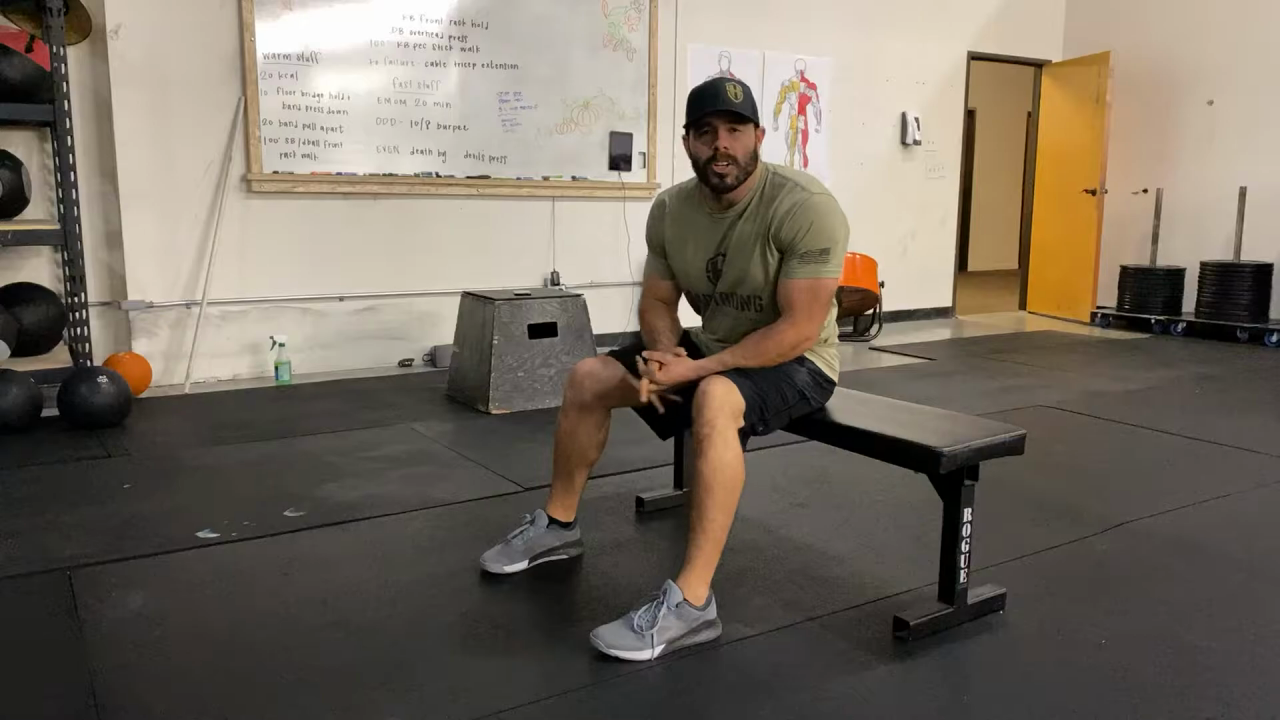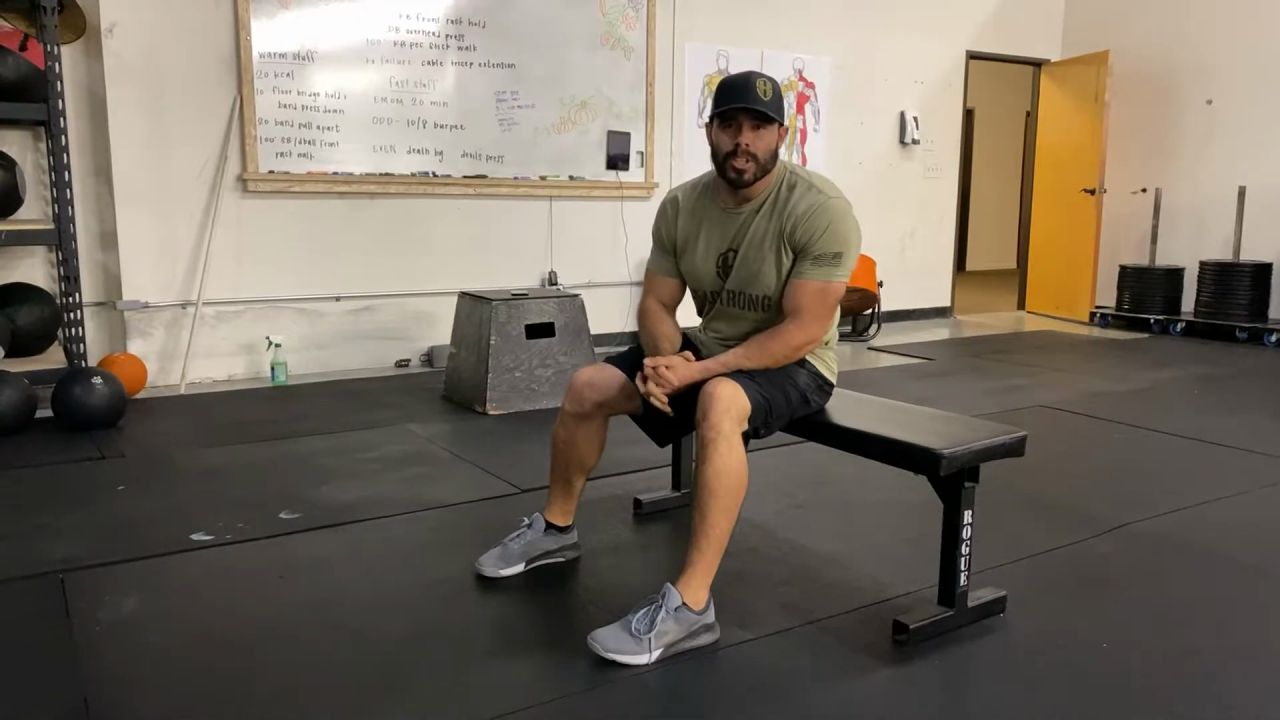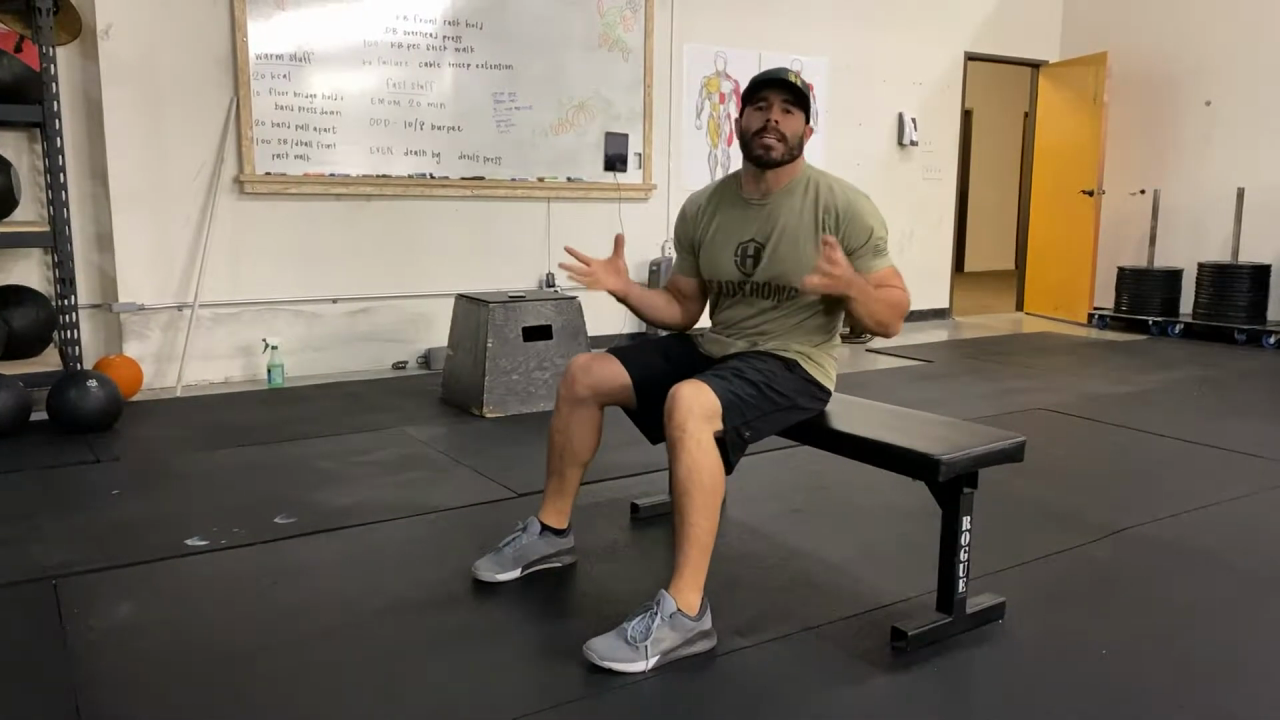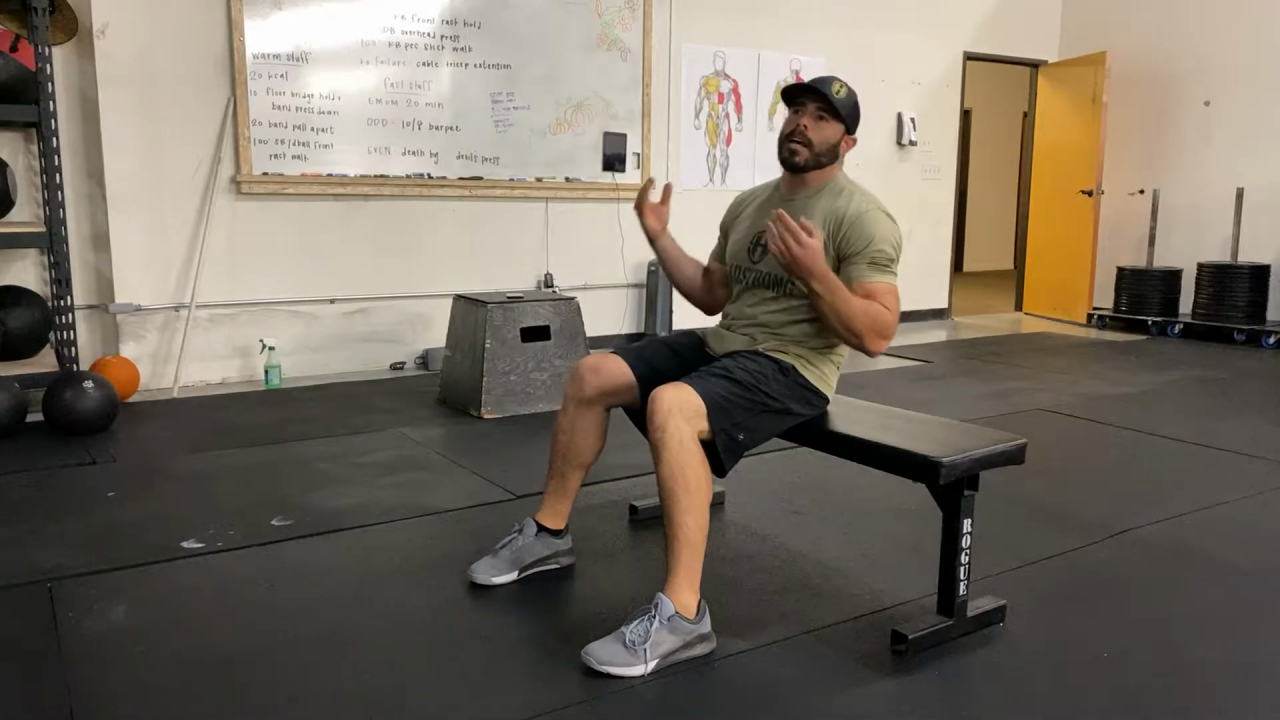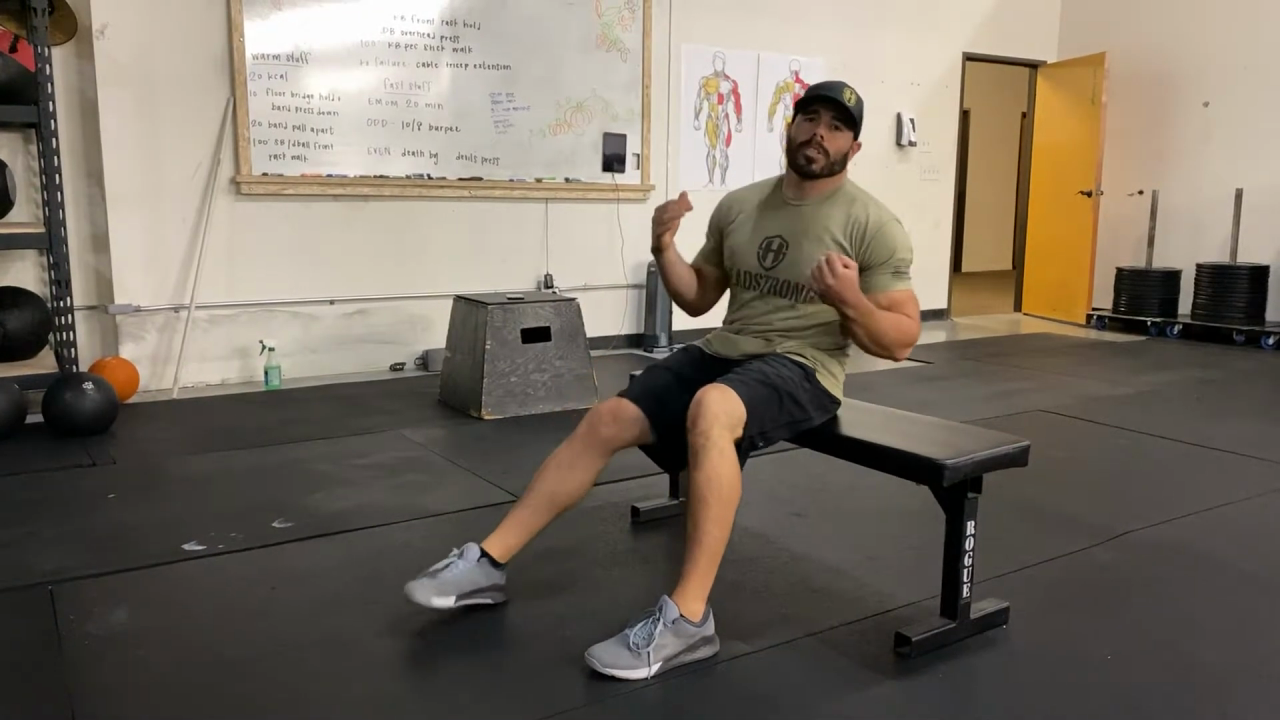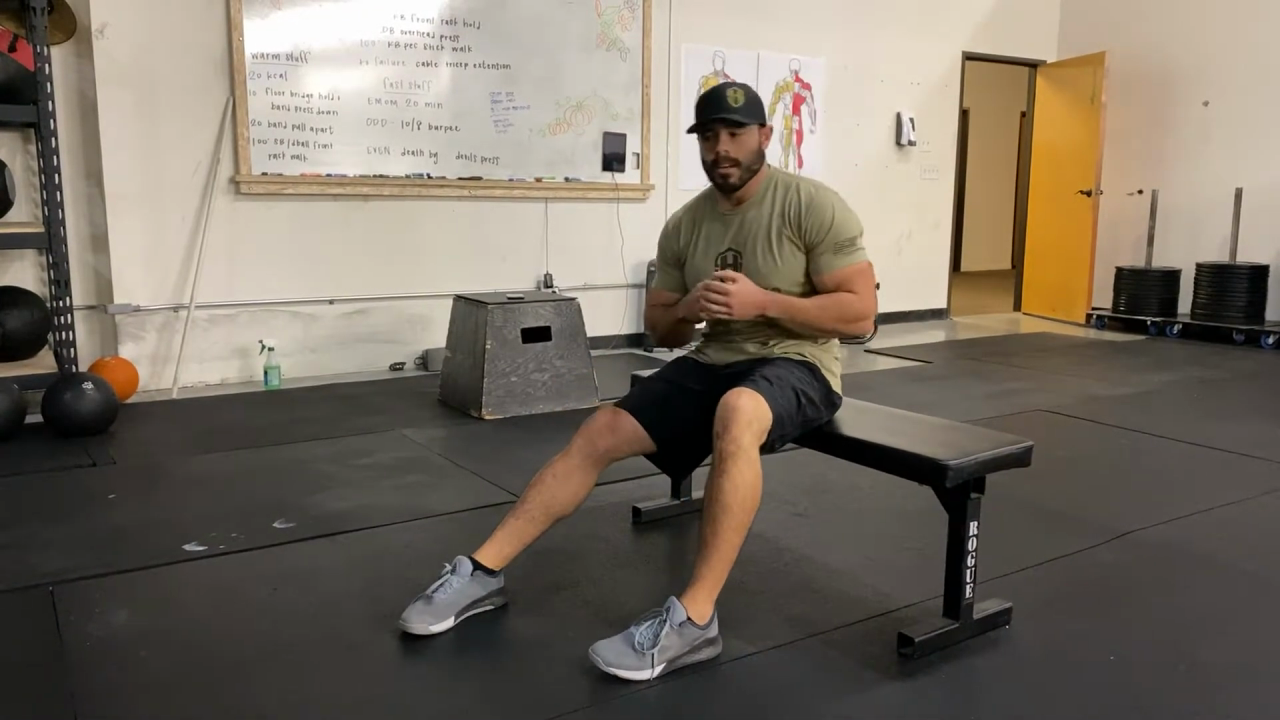
dt=0.7s
person 1, frame 1
left shoulder: (805, 207)
right shoulder: (671, 208)
left elbow: (799, 330)
right elbow: (657, 300)
left wrist: (697, 368)
right wrist: (666, 354)
left hip: (795, 361)
right hip: (714, 348)
left knee: (713, 400)
right knee: (588, 378)
left ankle: (691, 601)
right ankle: (559, 524)
person 1, frame 2
left shoulder: (820, 209)
right shoulder: (681, 205)
left elbow: (803, 333)
right elbow: (656, 303)
left wrist: (696, 371)
right wrist: (667, 358)
left hip: (793, 364)
right hip: (710, 349)
left knee: (718, 402)
right knee: (587, 388)
left ankle: (689, 606)
right ankle: (555, 529)
person 1, frame 3
left shoulder: (843, 207)
right shoulder: (703, 207)
left elbow: (892, 314)
right elbow: (682, 309)
left wrist: (847, 287)
right wrist: (627, 289)
left hip: (790, 364)
right hip: (714, 348)
left knee: (687, 404)
right knee: (584, 375)
left ankle: (685, 611)
right ankle: (552, 531)
person 1, frame 4
left shoulder: (861, 217)
right shoulder: (750, 203)
left elbow: (876, 335)
right elbow: (711, 296)
left wrist: (815, 273)
right wrist: (660, 239)
left hip: (791, 367)
right hip: (724, 343)
left knee: (668, 407)
right knee: (591, 375)
left ankle: (682, 614)
right ankle: (547, 534)
person 1, frame 5
left shoulder: (873, 225)
right shoulder: (740, 204)
left elbow: (900, 340)
right elbow: (698, 299)
left wrist: (848, 300)
right wrist: (663, 250)
left hip: (801, 369)
right hip: (725, 351)
left knee: (710, 410)
right knee: (606, 420)
left ankle: (687, 617)
right ankle: (488, 561)
person 1, frame 6
left shoulder: (814, 206)
right shoulder: (684, 225)
left elbow: (860, 314)
right elbow: (659, 327)
left wrist: (762, 301)
right wrist: (682, 314)
left hip: (796, 365)
right hip: (713, 361)
left knee: (735, 414)
right knee: (599, 433)
left ankle: (694, 619)
right ankle: (480, 572)
